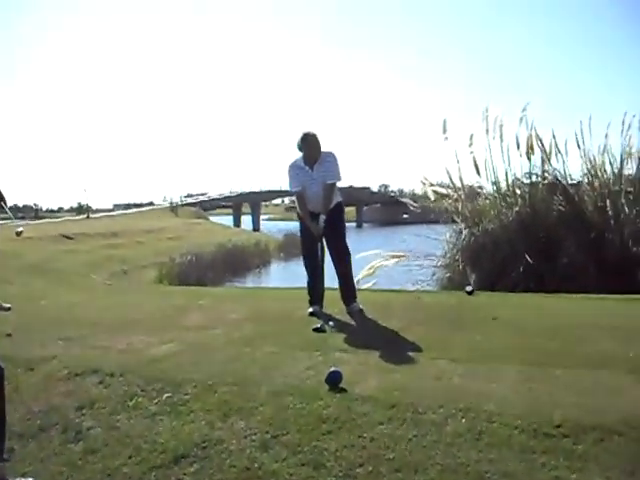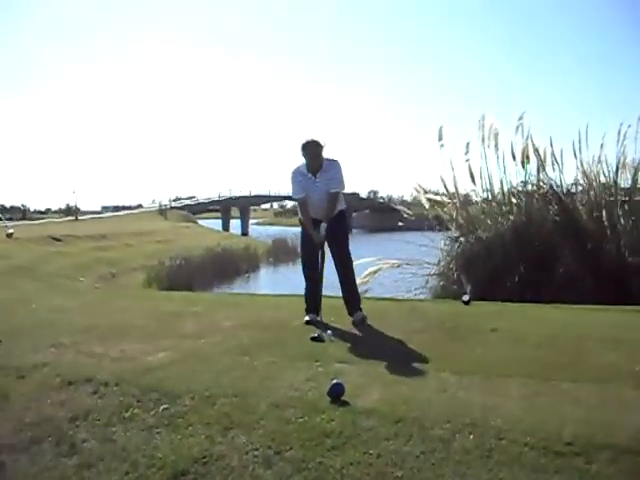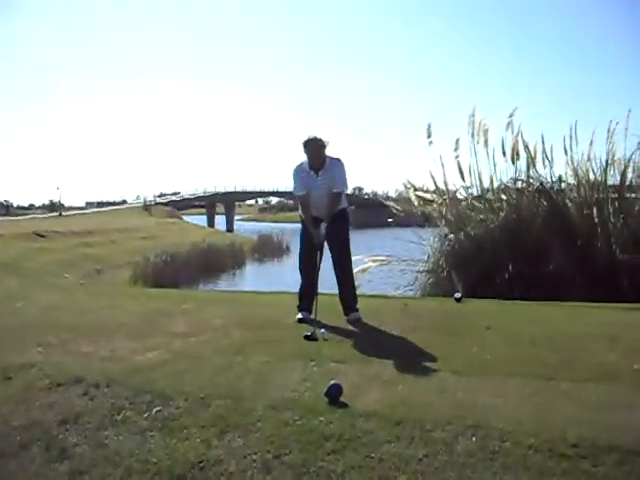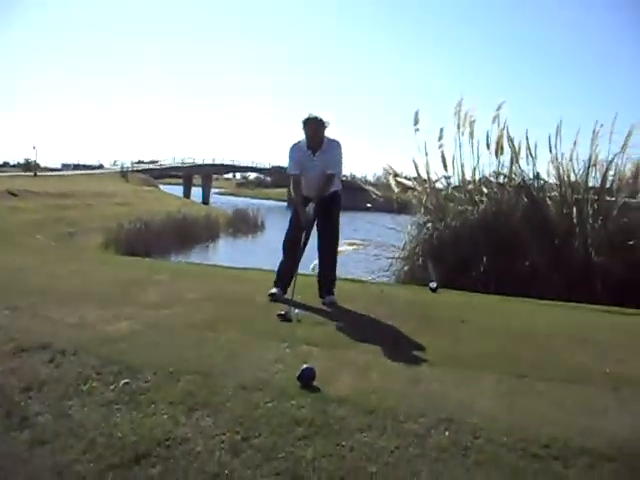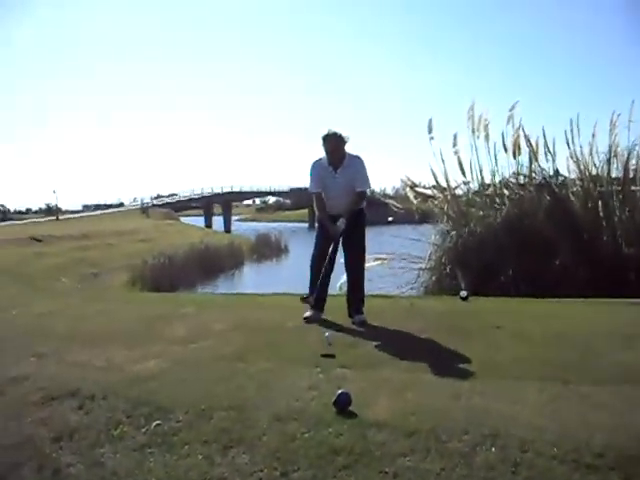
dt=0.2s
person 1, frame 1
left shoulder: (330, 159)
right shoulder: (294, 168)
left elbow: (330, 189)
right elbow: (299, 198)
left wrist: (323, 217)
right wrist: (311, 225)
left hip: (332, 211)
right hip: (308, 215)
left knee: (341, 256)
right knee: (311, 260)
left ankle: (351, 301)
right ankle: (315, 303)
person 1, frame 2
left shoulder: (334, 166)
right shoulder: (297, 174)
left elbow: (334, 197)
right elbow: (302, 205)
left wrist: (324, 225)
right wrist: (313, 232)
left hip: (336, 218)
right hip: (310, 220)
left knee: (344, 263)
right knee: (309, 267)
left ankle: (355, 309)
right ankle: (312, 311)
person 1, frame 3
left shoulder: (336, 164)
right shoulder: (299, 171)
left elbow: (336, 196)
right elbow: (303, 202)
left wrist: (326, 225)
right wrist: (314, 231)
left hip: (337, 216)
right hip: (312, 219)
left knee: (342, 263)
right knee: (306, 264)
left ankle: (351, 309)
right ankle: (304, 309)
person 1, frame 4
left shoulder: (334, 147)
right shoulder: (296, 149)
left elbow: (329, 178)
right elbow: (295, 180)
left wrist: (313, 205)
right wrist: (302, 209)
left hip: (329, 198)
right hip: (303, 198)
left knee: (328, 245)
right knee: (292, 241)
left ankle: (327, 291)
right ankle: (280, 285)
person 1, frame 5
left shoulder: (356, 163)
right shoulder: (317, 166)
left elbow: (361, 194)
right elbow: (317, 198)
left wrist: (344, 219)
right wrist: (329, 225)
left hip: (353, 216)
right hip: (327, 217)
left knee: (355, 263)
right knee: (319, 260)
left ankle: (356, 310)
right ankle: (316, 307)
